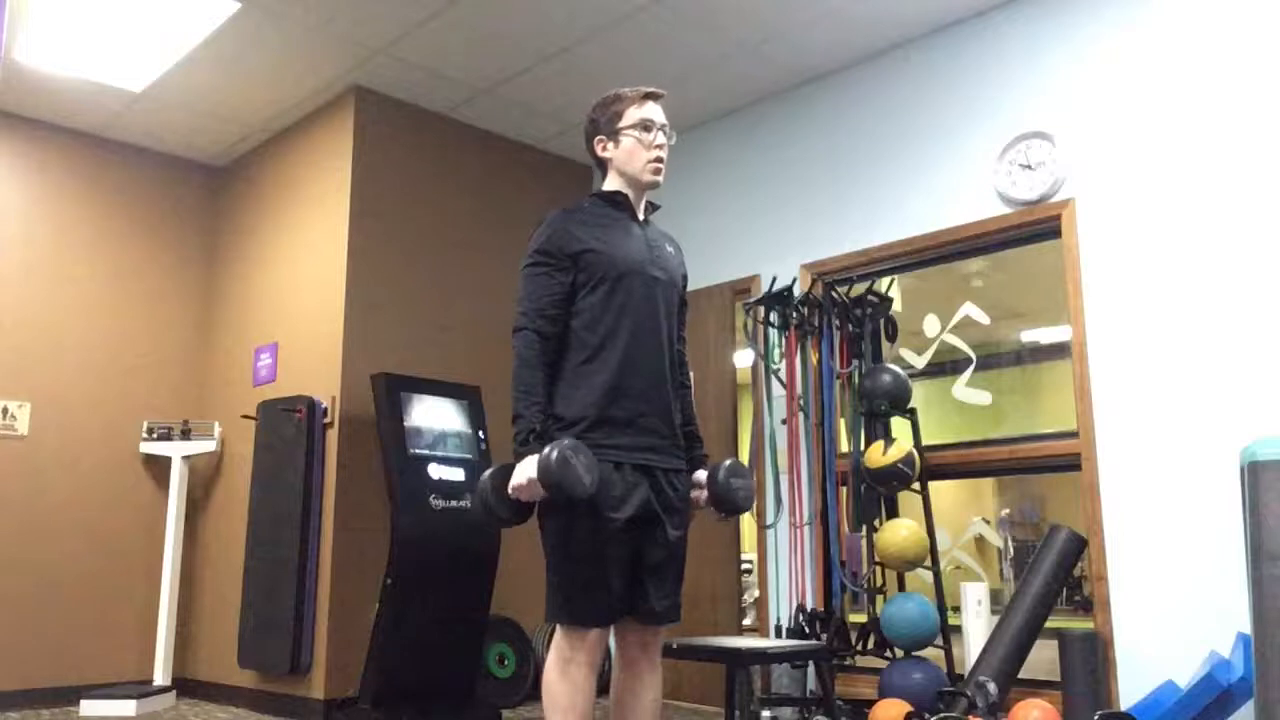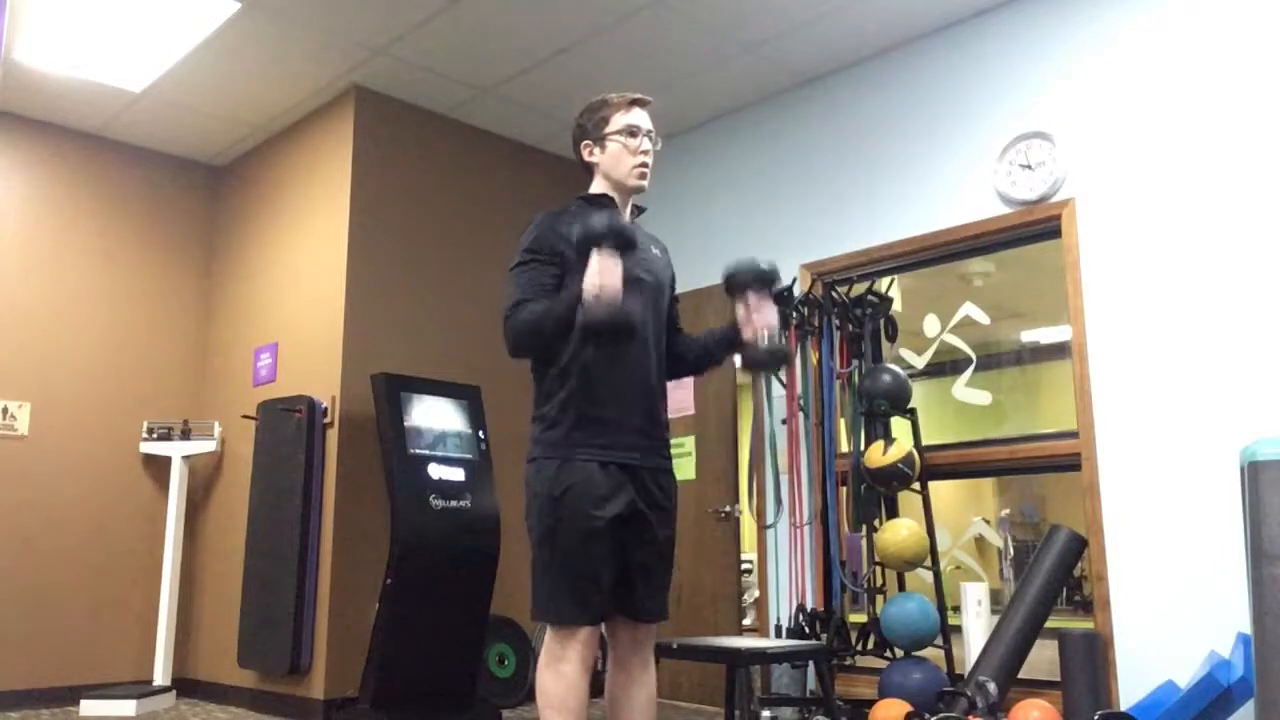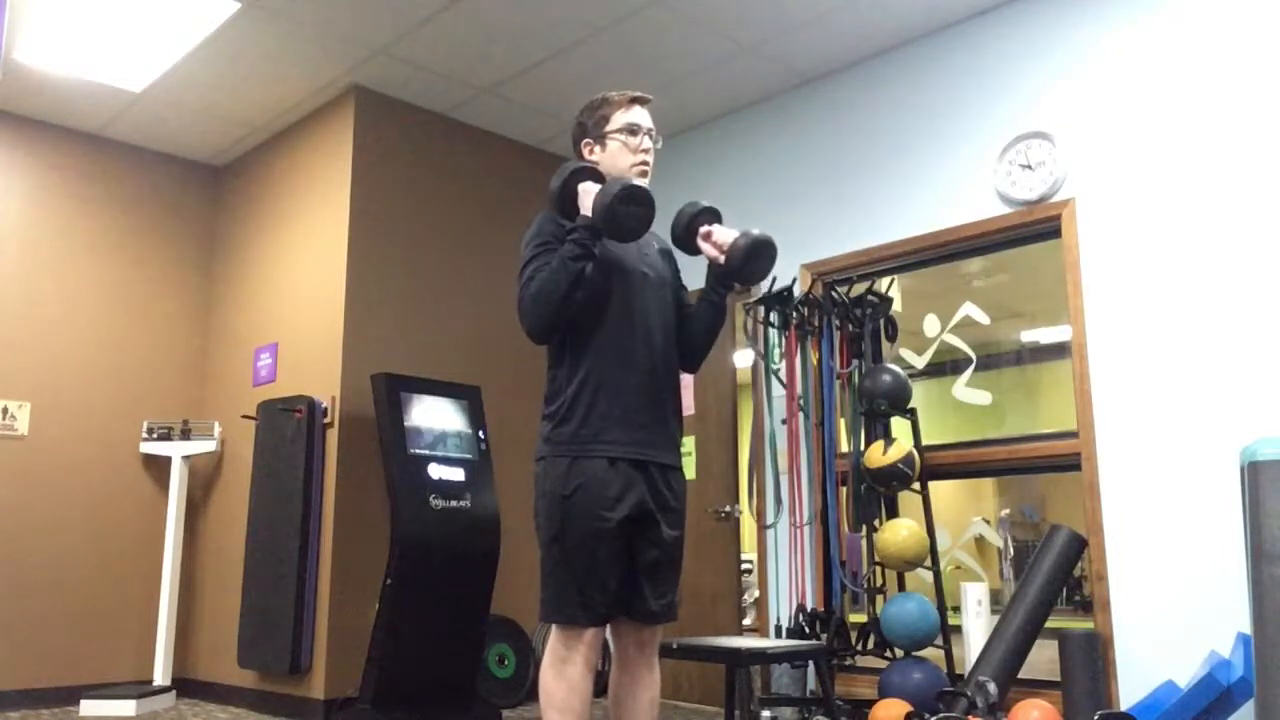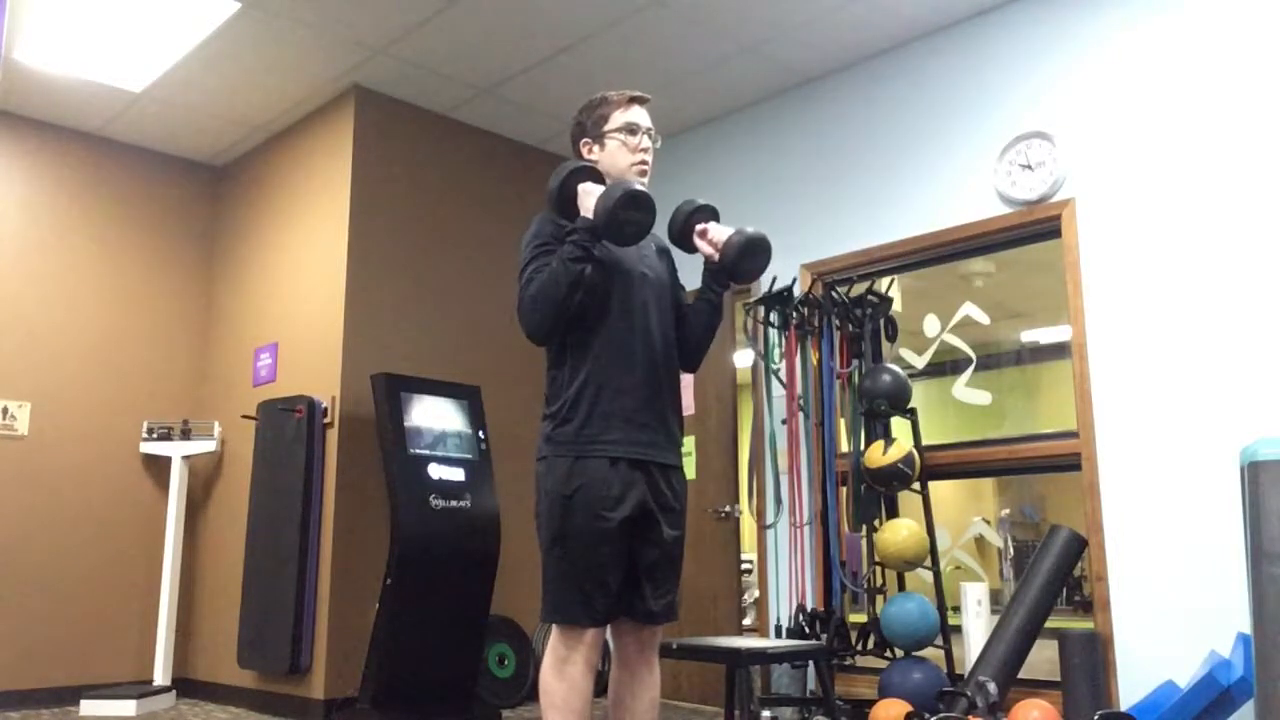
dt=0.5s
person 1, frame 1
left shoulder: (667, 248)
right shoulder: (568, 229)
right elbow: (531, 339)
left wrist: (696, 457)
right wrist: (530, 441)
left hip: (659, 466)
right hip: (588, 465)
left knee: (646, 633)
right knee: (581, 631)
person 1, frame 2
left shoulder: (654, 250)
right shoulder: (557, 230)
right elbow: (519, 327)
left wrist: (731, 337)
right wrist: (579, 300)
left hip: (647, 464)
right hip: (576, 458)
left knee: (638, 631)
right knee: (573, 629)
person 1, frame 3
left shoulder: (657, 247)
right shoulder: (560, 225)
left elbow: (689, 352)
right elbow: (537, 317)
left wrist: (720, 276)
right wrist: (587, 232)
left hip: (657, 461)
right hip: (584, 457)
left knee: (642, 633)
right knee: (578, 631)
person 1, frame 4
left shoulder: (655, 246)
right shoulder: (559, 226)
left elbow: (687, 352)
right elbow: (537, 319)
left wrist: (716, 274)
right wrist: (587, 232)
left hip: (657, 460)
right hip: (585, 457)
left knee: (642, 633)
right knee: (578, 630)
